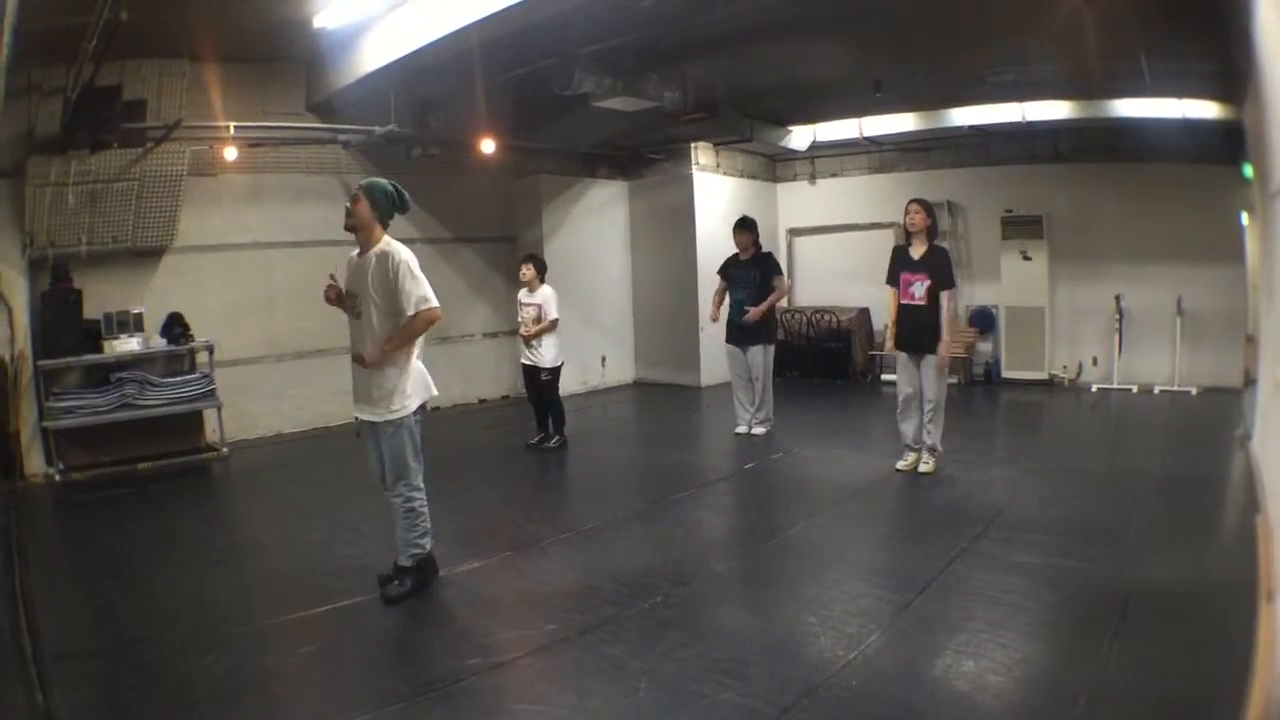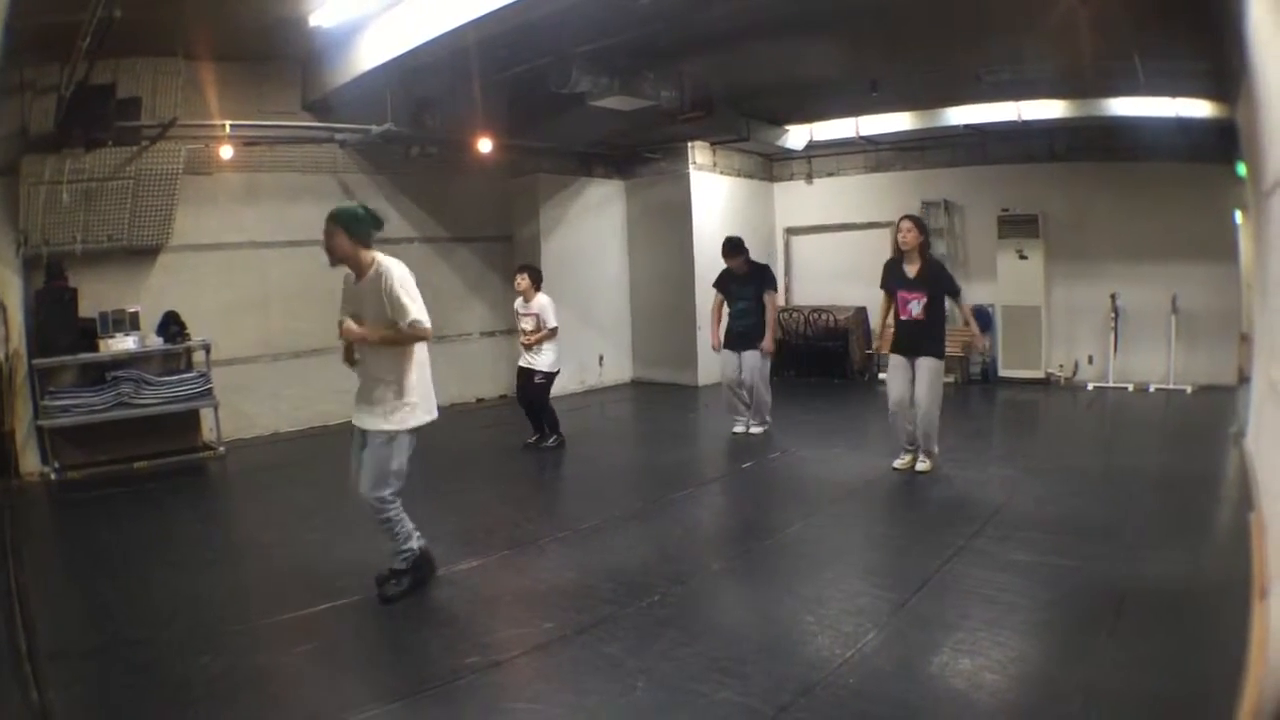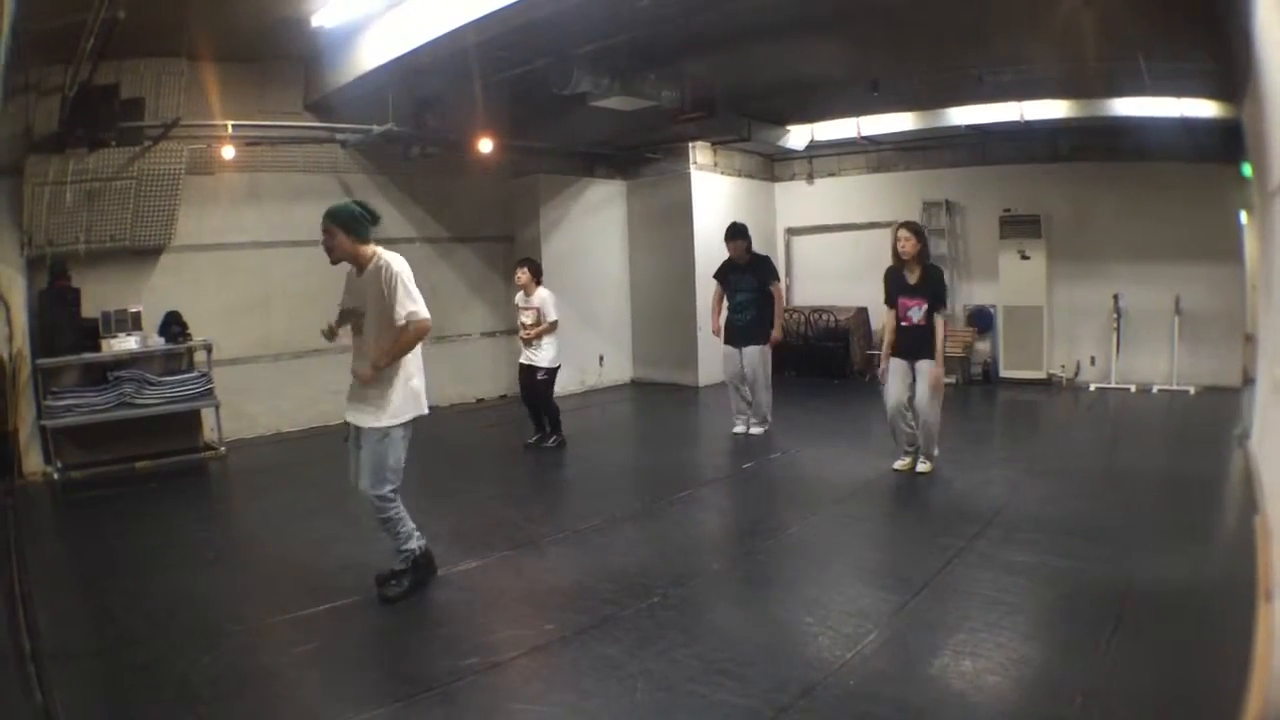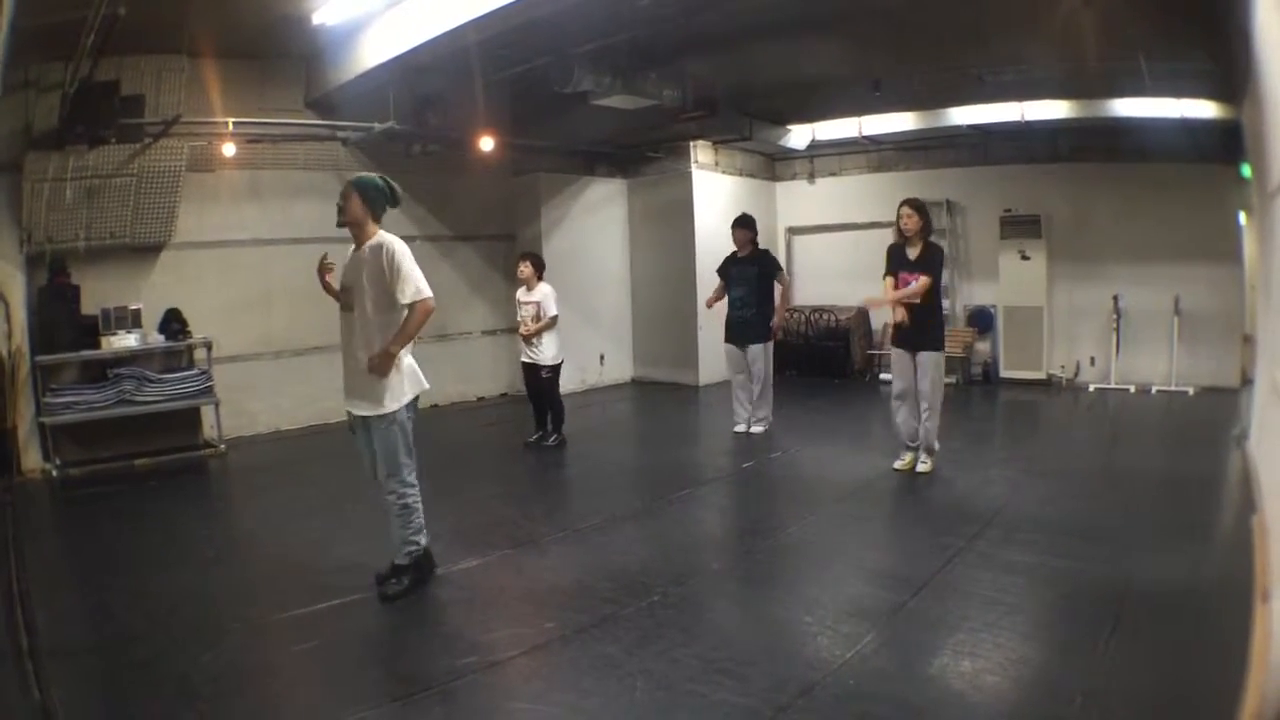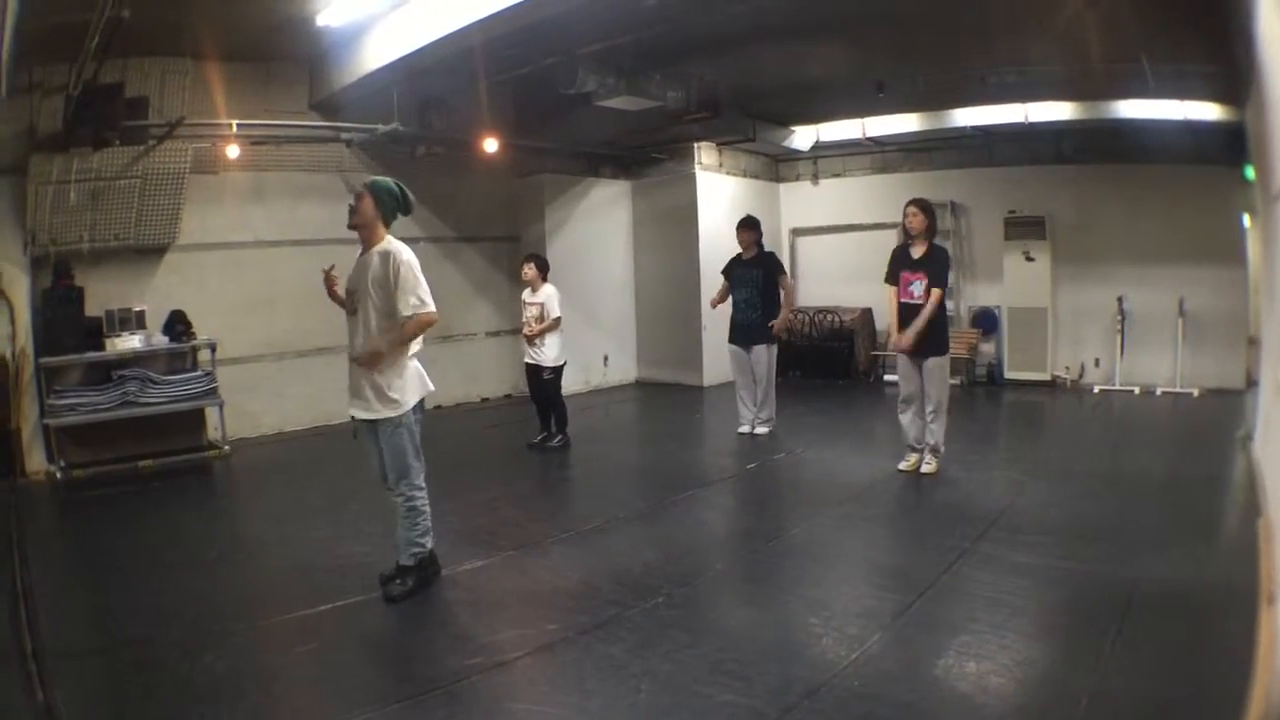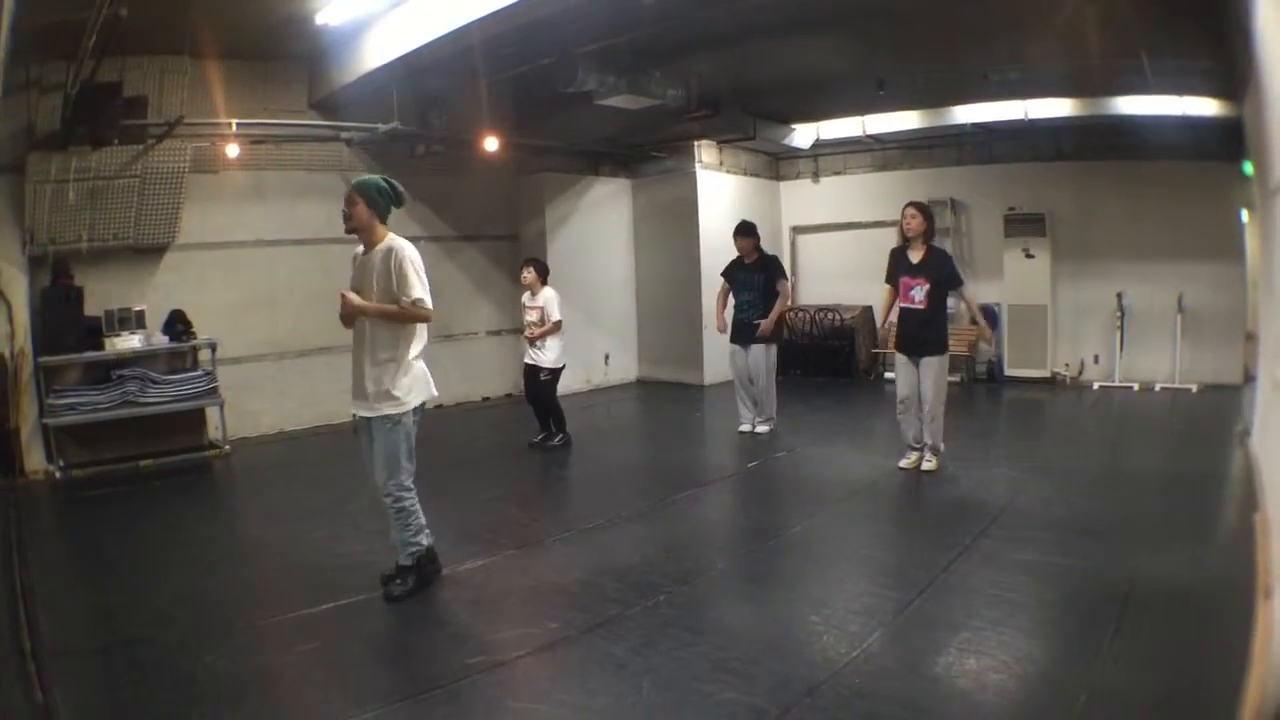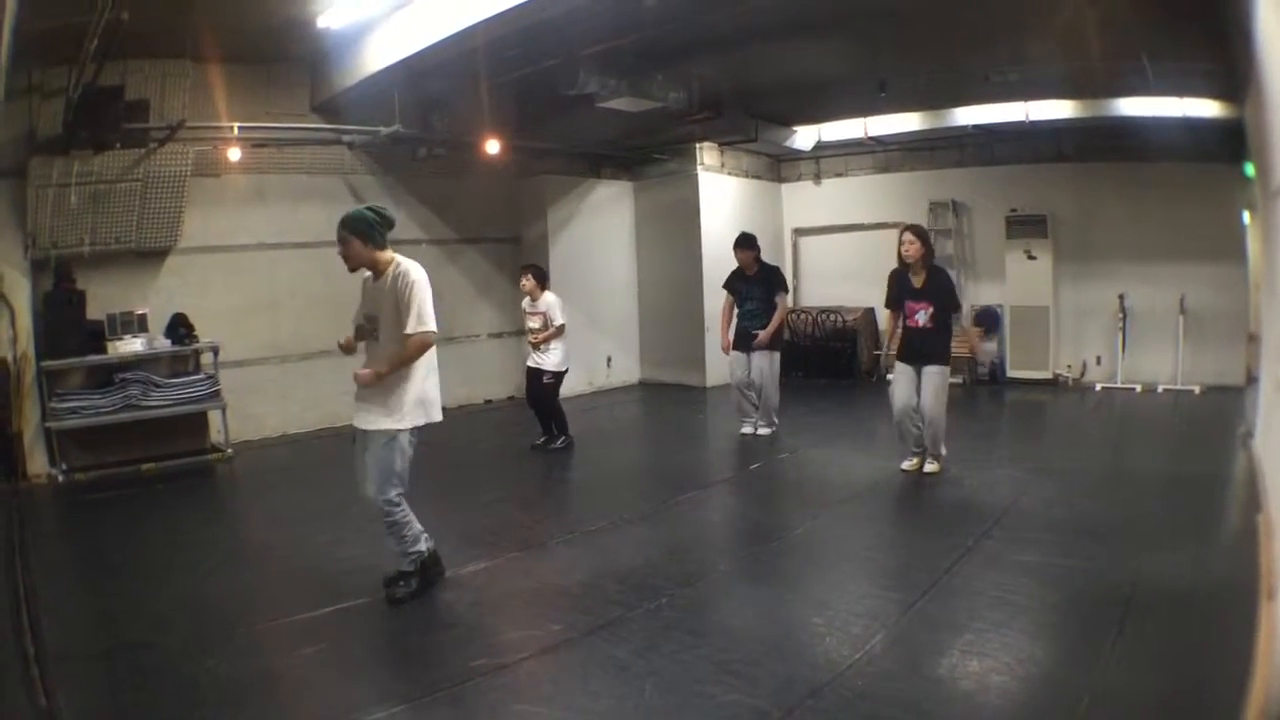
dt=0.3s
person 1, frame 1
left shoulder: (395, 256)
right shoulder: (354, 259)
left elbow: (430, 312)
left wrist: (385, 351)
right wrist: (339, 300)
left hip: (398, 390)
right hip: (370, 392)
left knee: (405, 484)
right knee: (390, 482)
left ankle: (417, 562)
right ankle: (411, 559)
person 1, frame 2
left shoulder: (391, 274)
right shoulder: (351, 280)
left elbow: (420, 331)
left wrist: (364, 335)
right wrist: (347, 342)
left hip: (400, 402)
right hip: (371, 400)
left knee: (377, 490)
right knee: (366, 486)
left ankle: (414, 560)
right ankle: (409, 557)
person 1, frame 3
left shoulder: (391, 267)
right shoulder: (353, 274)
left elbow: (420, 325)
left wrist: (378, 364)
right wrist: (336, 326)
left hip: (393, 399)
right hip: (364, 399)
left knee: (378, 488)
right knee: (366, 484)
left ankle: (415, 559)
right ankle: (409, 557)
person 1, frame 4
left shoulder: (389, 248)
right shoulder: (354, 254)
left elbow: (425, 303)
left wrist: (391, 352)
right wrist: (328, 287)
left hip: (390, 387)
right hip: (361, 387)
left knee: (398, 478)
right knee: (384, 477)
left ankle: (413, 559)
right ankle: (410, 556)
person 1, frame 5
left shoulder: (397, 256)
right shoulder: (361, 258)
left elbow: (426, 316)
left wrist: (383, 353)
right wrist: (335, 296)
left hip: (395, 389)
right hip: (367, 391)
left knee: (408, 482)
right knee: (393, 481)
left ankle: (417, 562)
right ankle: (415, 557)
person 1, frame 6
left shoulder: (399, 252)
right shoulder: (358, 257)
left elbow: (422, 310)
left wrist: (365, 308)
right wrist: (350, 310)
left hip: (397, 386)
right hip: (368, 387)
left knee: (394, 480)
right knee: (385, 477)
left ankle: (417, 560)
right ankle: (418, 553)
person 1, frame 7
left shoulder: (409, 275)
right shoulder: (368, 281)
left elbow: (425, 337)
left wrist: (378, 372)
right wrist: (353, 341)
left hip: (402, 405)
right hip: (374, 403)
left knee: (384, 492)
right knee: (377, 489)
left ankle: (419, 563)
right ankle: (420, 556)
person 2, frame 1
left shoulder: (939, 255)
right shoulder: (898, 253)
left elbow: (946, 298)
right elbow: (894, 295)
left wrist: (945, 340)
right wrist: (890, 332)
left hip: (930, 337)
right hip: (905, 338)
left knee: (932, 397)
right knee: (906, 396)
left ankle: (930, 451)
right ankle: (912, 449)
person 2, frame 2
left shoulder: (935, 268)
right shoulder: (891, 267)
left elbow: (958, 300)
left wrist: (976, 334)
right wrist: (880, 333)
left hip: (930, 347)
right hip: (901, 347)
left knee: (925, 403)
right knee: (897, 401)
left ankle: (926, 452)
right ankle: (908, 449)
person 2, frame 3
left shoulder: (934, 274)
right shoulder: (892, 275)
left elbow: (939, 319)
right elbow: (891, 316)
left wrist: (939, 362)
right wrist: (883, 358)
left hip: (928, 352)
right hip: (900, 351)
left knee: (925, 406)
right knee: (895, 403)
left ankle: (926, 454)
right ankle: (908, 450)
person 2, frame 4
left shoulder: (934, 252)
right shoulder: (894, 251)
left elbow: (921, 286)
right elbow: (889, 284)
left wrist: (887, 299)
right wrist: (896, 306)
left hip: (929, 333)
right hip: (902, 333)
left knee: (929, 395)
right knee: (902, 393)
left ankle: (927, 451)
right ankle: (909, 448)
person 2, frame 5
left shoulder: (939, 255)
right shoulder: (898, 253)
left elbow: (935, 297)
right elbow: (893, 294)
left wrist: (914, 331)
right wrist: (894, 330)
left hip: (933, 338)
right hip: (905, 337)
left knee: (934, 399)
right knee: (908, 397)
left ankle: (933, 453)
right ankle: (914, 450)
person 2, frame 6
left shoulder: (939, 257)
right shoulder: (896, 256)
left elbow: (962, 292)
left wrist: (981, 323)
right wrist: (882, 325)
left hip: (933, 342)
right hip: (904, 341)
left knee: (931, 400)
right knee: (905, 398)
left ankle: (932, 450)
right ankle: (914, 448)
person 2, frame 7
left shoulder: (940, 277)
right shoulder: (896, 277)
left elbow: (958, 313)
left wrist: (974, 343)
right wrist: (887, 348)
left hip: (936, 355)
right hip: (907, 354)
left knee: (930, 409)
right knee: (901, 406)
left ankle: (934, 454)
right ankle: (915, 451)
person 3, frame 1
left shoulder: (766, 260)
right shoulder: (730, 263)
left elbow: (781, 289)
right elbow: (721, 289)
left wrist: (761, 309)
right wrist: (715, 307)
left hip: (760, 330)
right hip: (735, 329)
left knee: (760, 377)
right knee: (739, 378)
left ankle: (762, 421)
right ankle: (744, 420)
person 3, frame 2
left shoulder: (762, 272)
right shoulder: (725, 276)
left elbow: (770, 305)
right elbow: (717, 306)
left wrist: (768, 339)
right wrist: (715, 335)
left hip: (756, 339)
right hip: (733, 337)
left knee: (754, 380)
right knee: (729, 379)
left ankle: (759, 420)
right ankle: (741, 419)
person 3, frame 3
left shoulder: (763, 264)
right shoulder: (726, 267)
left elbow: (777, 296)
right elbow: (718, 296)
left wrist: (777, 327)
right wrist: (715, 321)
left hip: (758, 333)
right hip: (733, 331)
left knee: (756, 377)
right knee: (733, 376)
left ankle: (760, 420)
right ankle: (741, 419)
person 3, frame 4
left shoulder: (764, 258)
right shoulder: (729, 262)
left elbow: (785, 284)
right elbow: (722, 288)
left wrist: (780, 313)
right wrist: (713, 299)
left hip: (759, 329)
right hip: (734, 329)
left knee: (760, 376)
right knee: (738, 377)
left ankle: (761, 420)
right ankle: (742, 419)
person 3, frame 5
left shoulder: (769, 260)
right shoulder: (734, 264)
left elbow: (787, 289)
right elbow: (725, 290)
left wrist: (783, 316)
right wrist: (717, 299)
left hip: (763, 330)
right hip: (738, 330)
left knee: (764, 378)
right knee: (742, 378)
left ankle: (764, 421)
right ankle: (747, 420)
person 3, frame 6
left shoulder: (770, 263)
right shoulder: (734, 266)
left elbow: (784, 293)
right elbow: (723, 292)
left wrist: (771, 320)
right wrist: (719, 316)
left hip: (764, 329)
right hip: (739, 330)
left knee: (761, 376)
right knee: (740, 376)
left ankle: (765, 419)
right ankle: (747, 418)
person 3, frame 7
left shoulder: (772, 274)
right shoulder: (735, 277)
left elbow: (782, 306)
right elbow: (728, 306)
left wrist: (768, 332)
right wrist: (724, 336)
left hip: (766, 338)
right hip: (742, 337)
left knee: (763, 381)
right knee: (738, 380)
left ankle: (767, 421)
right ankle: (749, 420)
person 4, frame 1
left shoulder: (547, 293)
right shoulder: (521, 294)
left elbow: (553, 322)
left wrist: (534, 331)
right wrist: (522, 330)
left hip: (547, 356)
right hip: (528, 356)
left knee: (550, 396)
right knee: (534, 397)
left ankle: (559, 435)
right ankle: (543, 432)
person 4, frame 2
left shoulder: (544, 302)
right shoulder: (518, 304)
left elbow: (553, 330)
left wrist: (534, 339)
right wrist: (522, 338)
left hip: (545, 360)
right hip: (527, 359)
left knee: (539, 399)
right knee: (523, 398)
left ankle: (556, 434)
right ankle: (540, 432)
person 4, frame 3
left shoulder: (544, 295)
right shoulder: (518, 298)
left elbow: (553, 324)
left wrist: (535, 333)
right wrist: (522, 333)
left hip: (546, 356)
right hip: (527, 356)
left knee: (543, 396)
right knee: (528, 396)
left ankle: (556, 434)
right ankle: (540, 431)
person 4, frame 4
left shoulder: (546, 290)
right shoulder: (520, 293)
left elbow: (553, 319)
left wrist: (533, 329)
right wrist: (522, 329)
left hip: (547, 354)
right hip: (528, 354)
left knee: (550, 394)
right knee: (534, 394)
left ankle: (557, 433)
right ankle: (541, 430)
person 4, frame 5
left shoulder: (549, 291)
right shoulder: (526, 294)
left elbow: (556, 320)
left wrist: (536, 330)
right wrist: (525, 330)
left hip: (550, 355)
right hip: (532, 355)
left knee: (553, 395)
right knee: (537, 396)
left ankle: (561, 434)
right ankle: (545, 431)
person 4, frame 6
left shoulder: (549, 295)
right shoulder: (525, 297)
left elbow: (557, 324)
left wrist: (538, 333)
right wrist: (527, 332)
left hip: (549, 355)
right hip: (532, 355)
left knee: (546, 395)
right knee: (532, 395)
left ankle: (562, 433)
right ankle: (546, 431)
person 4, frame 7
left shoulder: (550, 300)
right shoulder: (525, 303)
left elbow: (560, 327)
left wrist: (542, 337)
right wrist: (530, 337)
left hip: (553, 358)
right hip: (535, 358)
left knee: (548, 398)
right knee: (533, 398)
left ankle: (564, 435)
right ankle: (548, 433)
